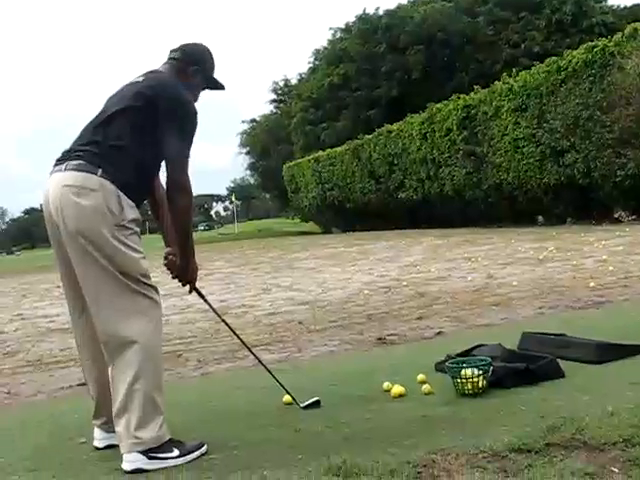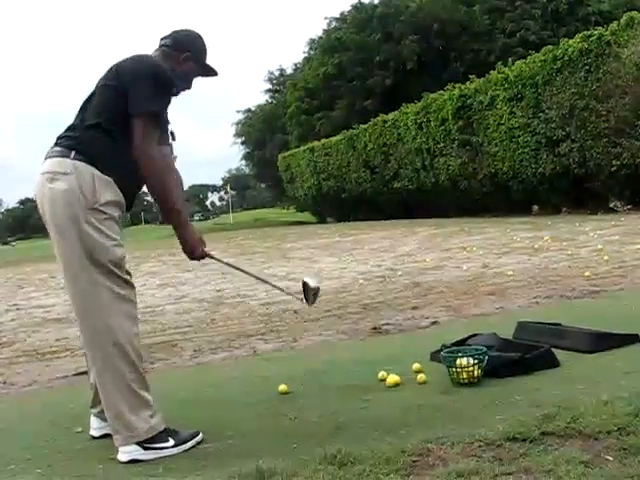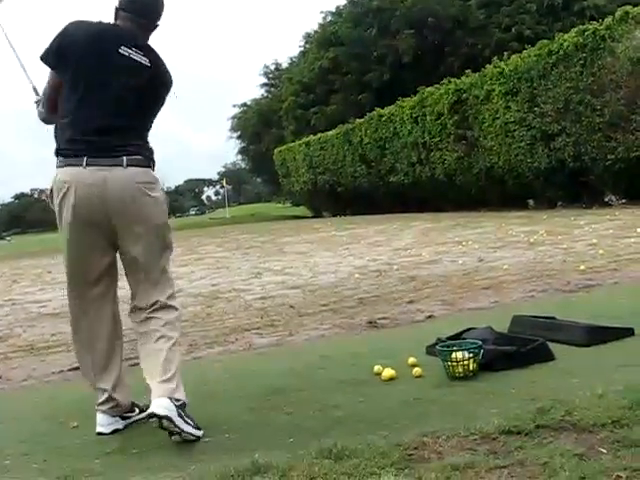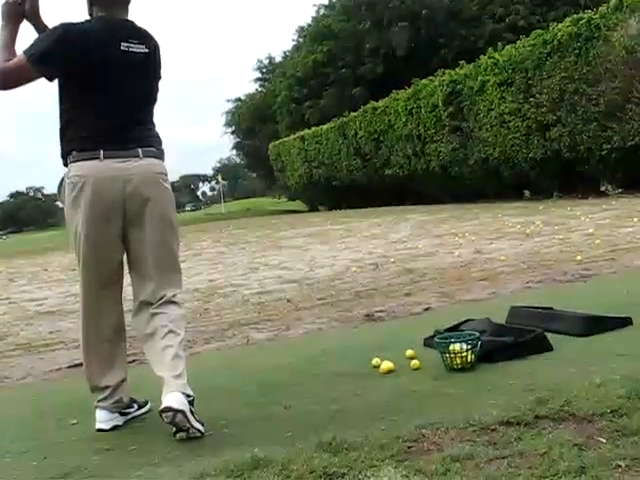
dt=1s
person 1, frame 1
left shoulder: (139, 90)
right shoulder: (176, 100)
left elbow: (151, 178)
right elbow: (178, 186)
left wrist: (170, 245)
right wrist: (187, 255)
left hip: (61, 189)
right hip: (92, 195)
left knee: (95, 317)
right knee: (136, 313)
left ankle: (111, 421)
right ankle: (143, 442)
person 1, frame 2
left shoulder: (152, 97)
right shoulder: (147, 72)
left elbow: (164, 165)
right elbow: (144, 156)
left wrist: (184, 224)
right wrist: (183, 227)
left hip: (78, 187)
right hip: (78, 183)
left knee: (105, 303)
right knee: (109, 305)
left ankle: (108, 410)
right ankle: (139, 433)
person 1, frame 3
right shoulder: (158, 71)
left elbow: (49, 106)
left wrist: (50, 113)
left hip: (75, 177)
right hip: (134, 178)
left knee: (90, 298)
right knee: (154, 295)
left ankle: (112, 405)
right ankle: (166, 395)
person 1, frame 4
left shoulder: (71, 36)
right shoulder: (147, 44)
left hip: (90, 174)
right hip: (146, 169)
left knee: (98, 294)
right knee: (159, 289)
left ankle: (111, 401)
right ankle: (175, 391)
